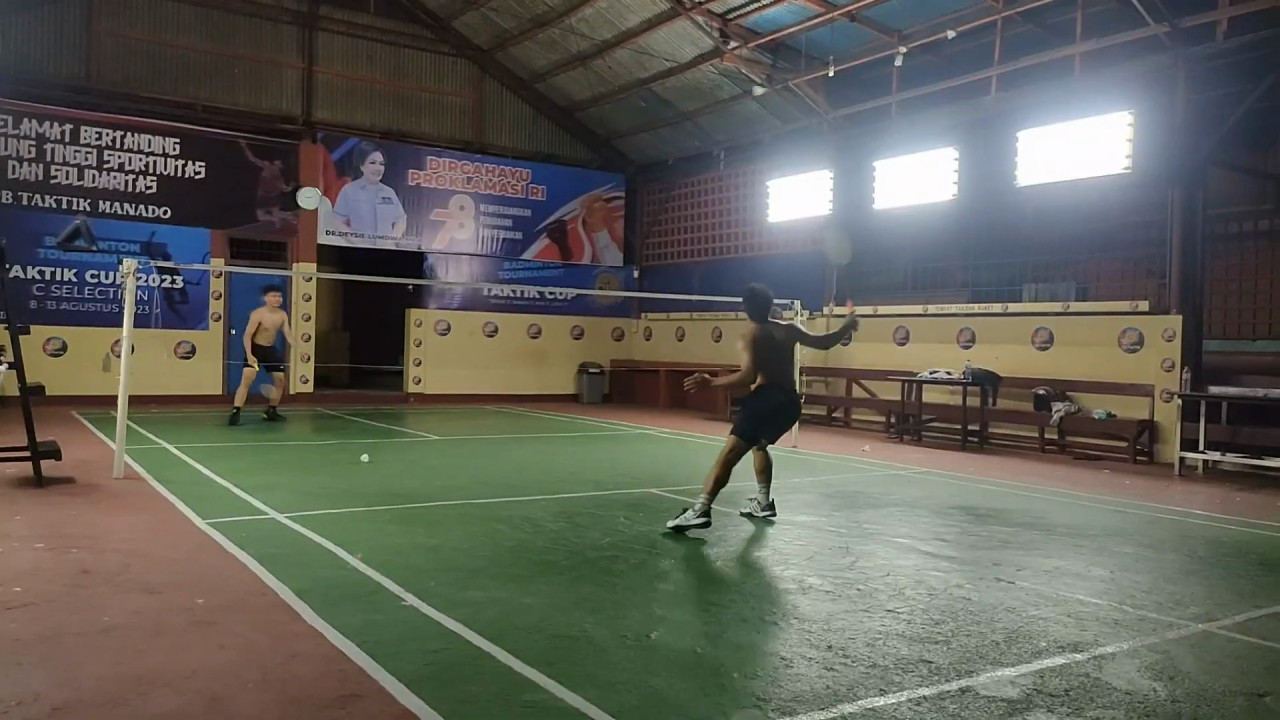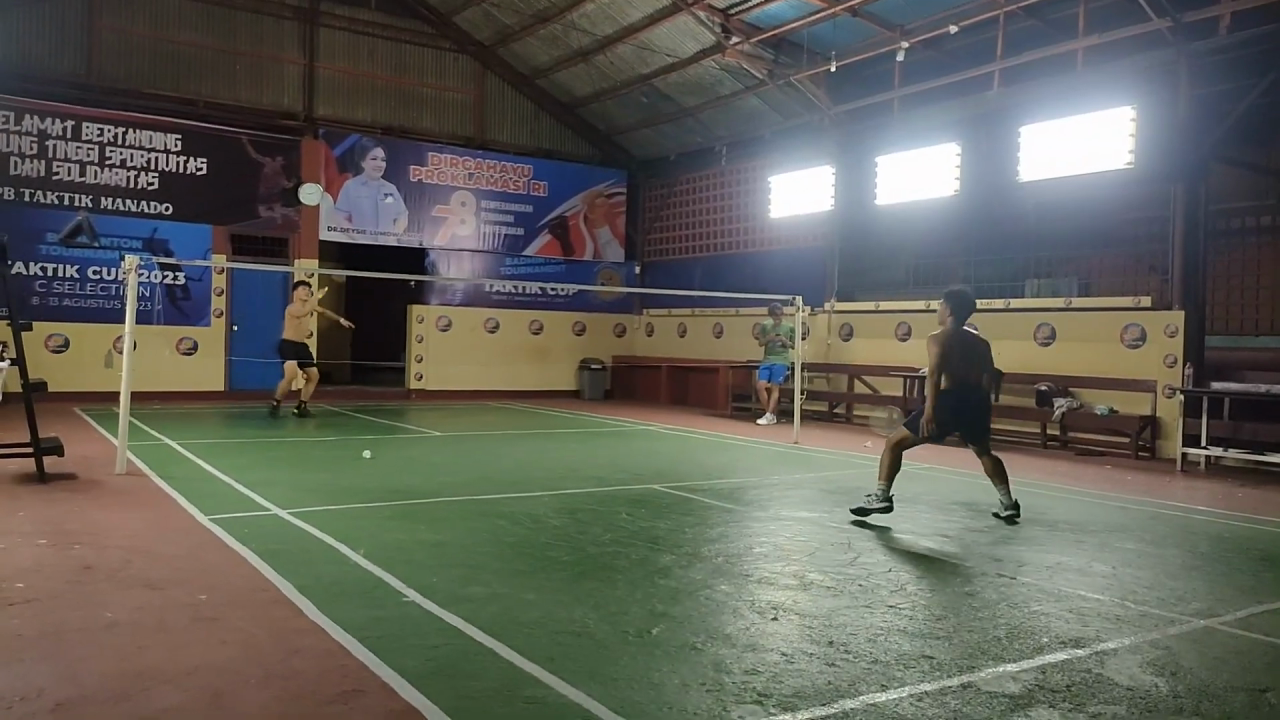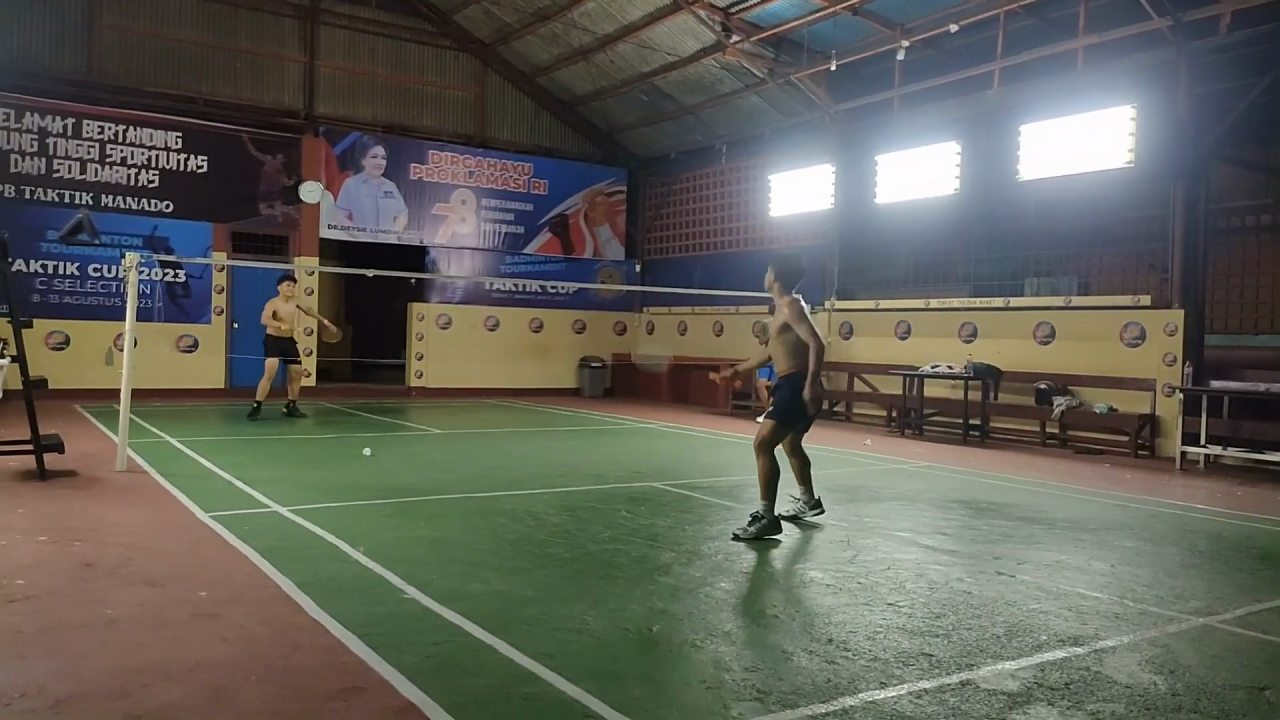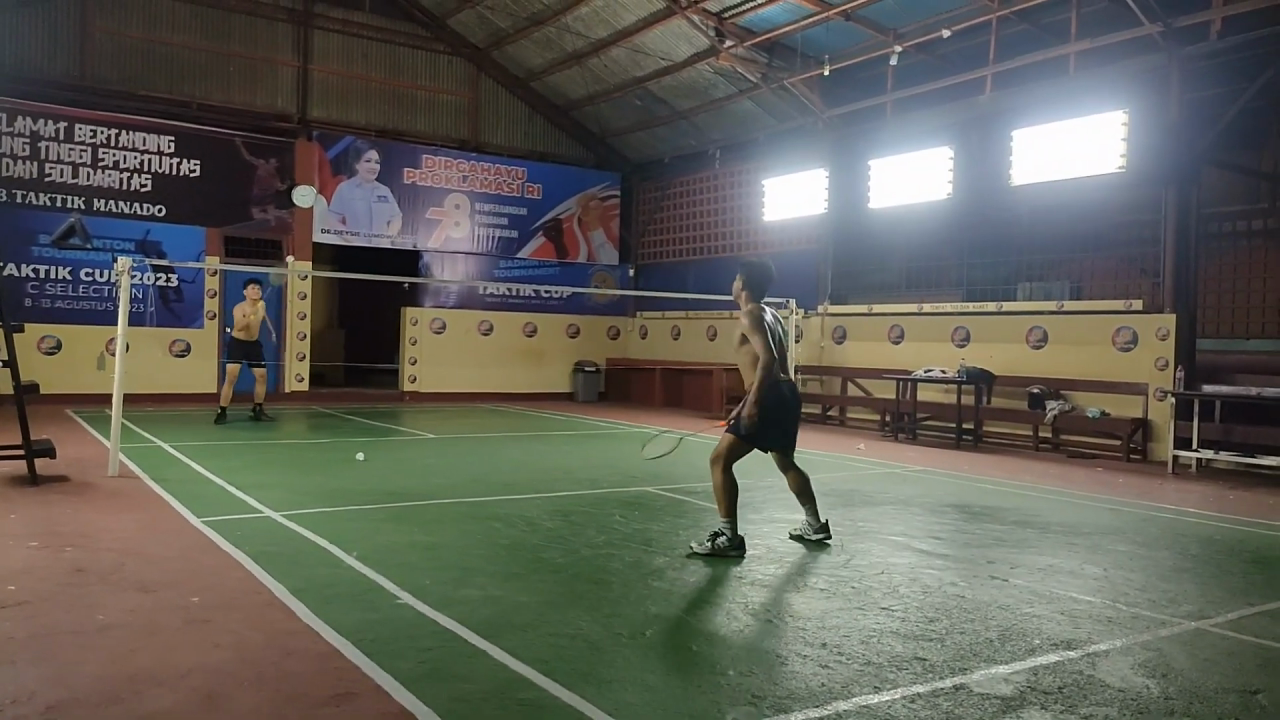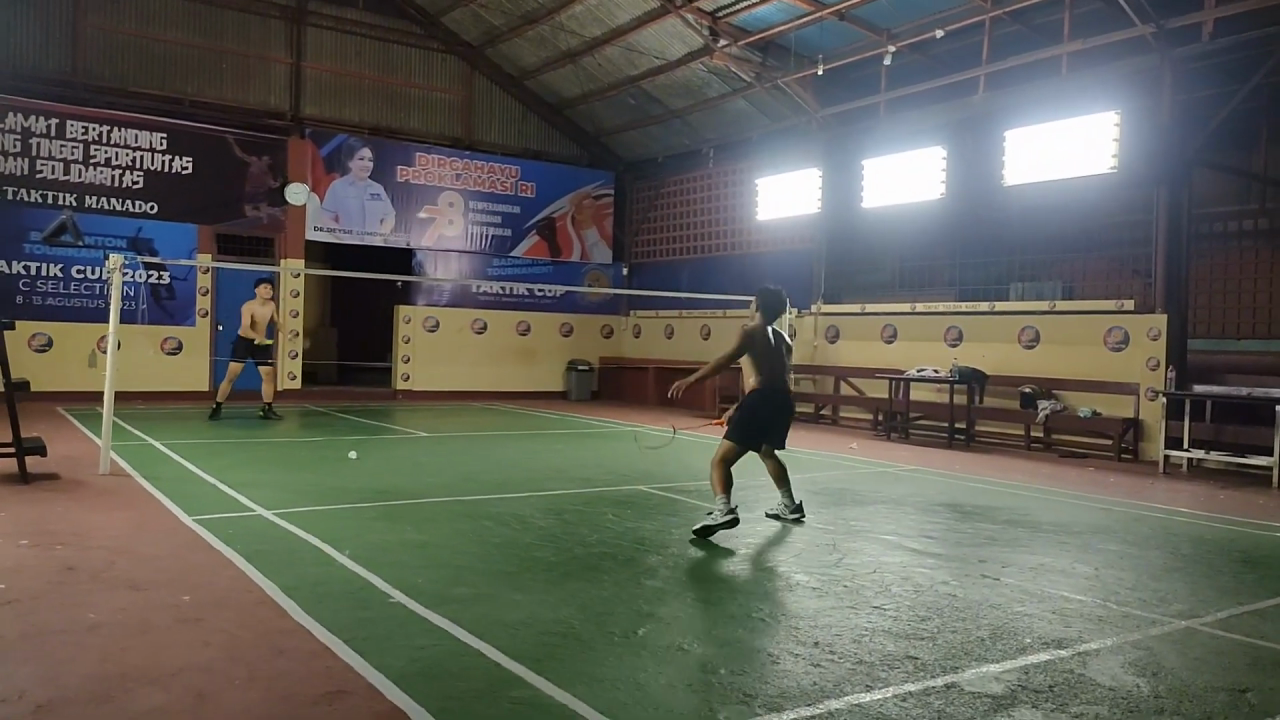
dt=1s
person 1, frame 1
left shoulder: (749, 337)
right shoulder: (788, 330)
left elbow: (748, 375)
right elbow: (824, 342)
left wrist: (711, 383)
right wrist: (847, 326)
left hip: (766, 399)
right hip: (790, 403)
left knee: (727, 455)
right knee: (758, 445)
left ankle: (700, 511)
right ankle: (763, 502)
person 1, frame 2
left shoulder: (939, 339)
right shoulder: (980, 343)
left elbow: (934, 373)
right elbow: (989, 380)
left wrist: (929, 411)
left hip: (949, 401)
right hip: (976, 403)
left knee: (893, 443)
right knee: (984, 452)
left ankle: (881, 498)
right ankle: (1008, 503)
person 1, frame 3
left shoulder: (791, 306)
right shoulder: (784, 308)
left elbow: (817, 345)
right elbow: (771, 352)
left wrist: (813, 383)
right wrist: (739, 370)
left hip: (798, 387)
right hip: (792, 385)
left knee: (763, 444)
right knee: (791, 445)
left ankle: (766, 517)
right ankle: (807, 500)
person 1, frame 4
left shoulder: (750, 316)
right shoulder: (771, 316)
left elbow: (767, 361)
left wrist: (752, 403)
right wrist: (743, 406)
left hip: (769, 398)
right hip: (787, 395)
left knee: (720, 460)
right knee: (786, 464)
left ankle: (729, 536)
right ankle: (815, 524)
person 1, frame 5
left shoulder: (752, 332)
right shoulder: (784, 340)
left elbow: (727, 359)
left wrist: (691, 379)
right wrist: (739, 408)
left hip: (761, 402)
right hip: (784, 404)
left knee: (720, 462)
right knee: (767, 452)
left ankle: (724, 510)
right ankle: (789, 504)
